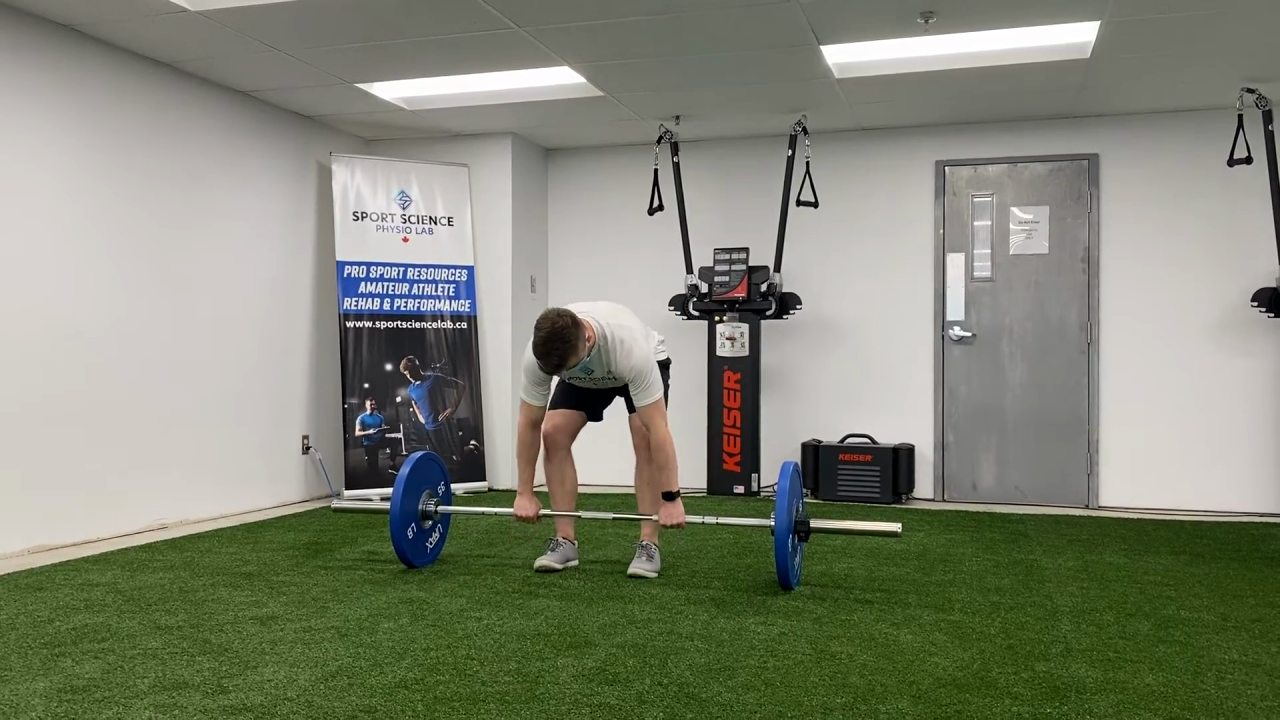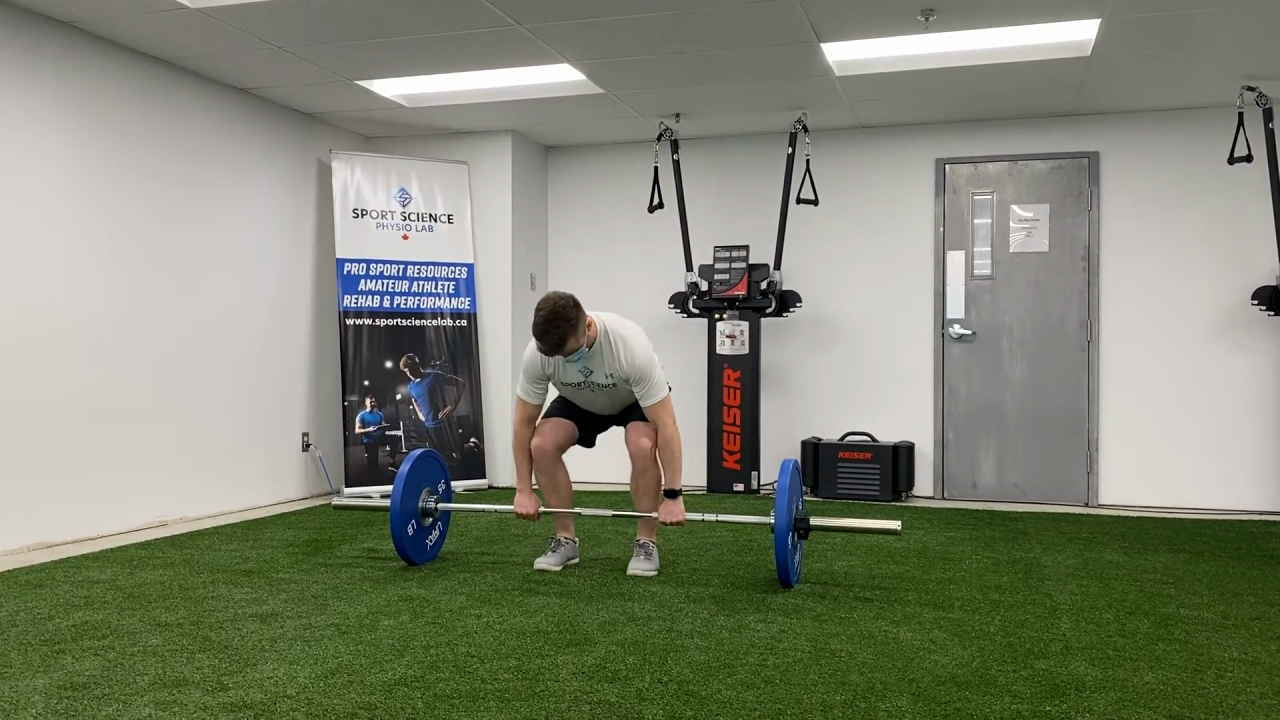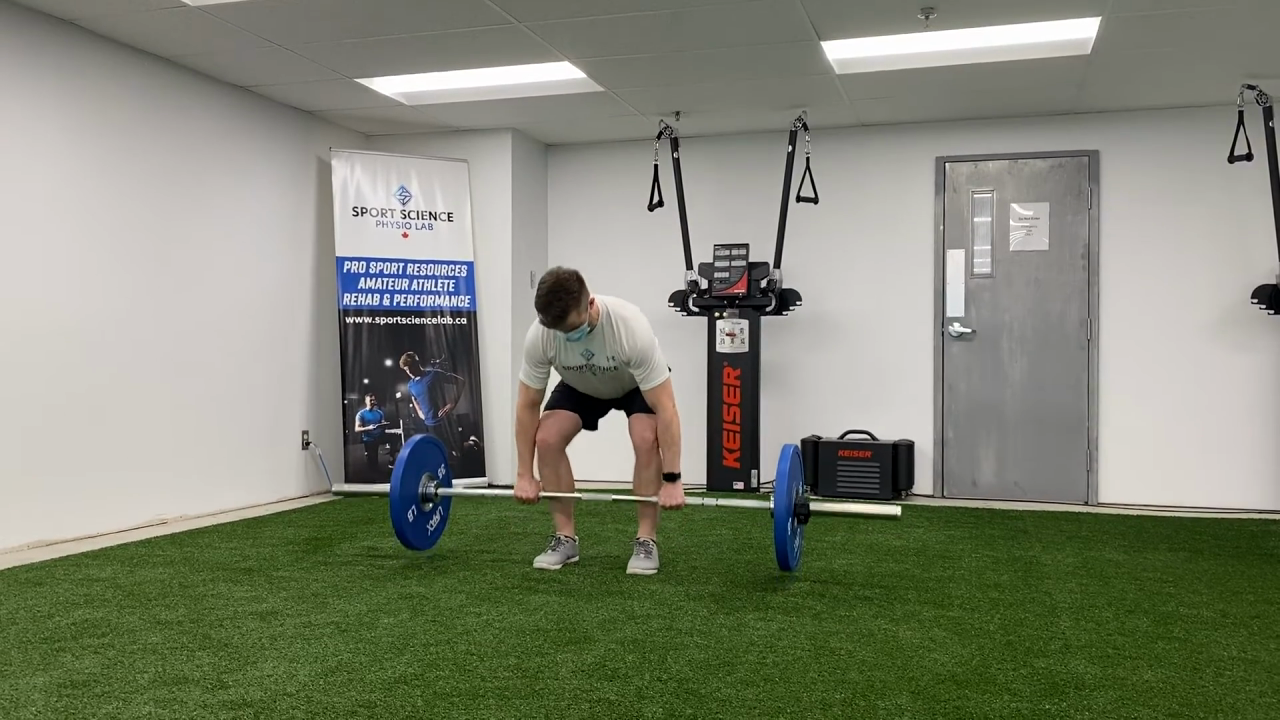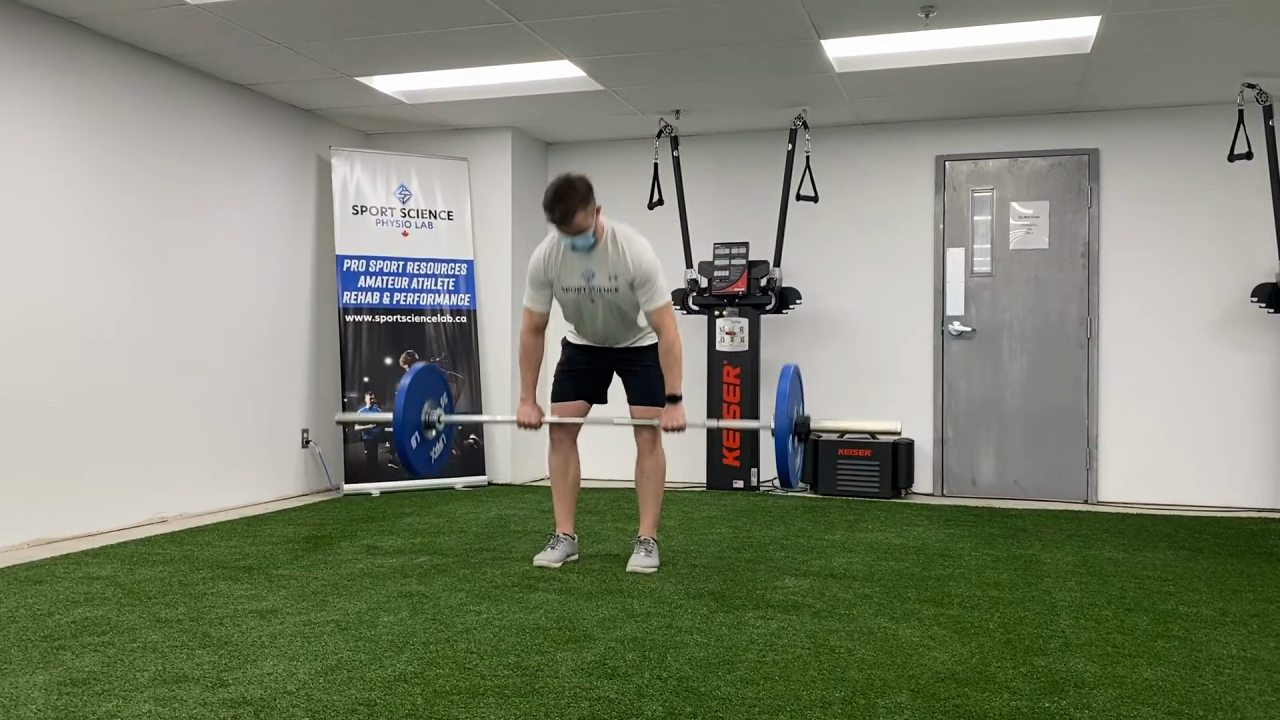
dt=0.3s
person 1, frame 1
left shoulder: (630, 346)
right shoulder: (538, 353)
left elbow: (657, 427)
right elbow: (529, 423)
left wrist: (671, 498)
right wrist: (524, 492)
left hip: (648, 362)
right hip: (586, 379)
left knee: (644, 438)
right knee: (554, 434)
left ankle: (648, 543)
right ankle: (565, 540)
person 1, frame 2
left shoulder: (630, 346)
right shoulder: (537, 353)
left elbow: (666, 426)
right elbow: (524, 422)
left wrist: (672, 496)
right wrist: (523, 490)
left hip: (635, 401)
right hip: (580, 403)
left knee: (642, 448)
right knee: (542, 446)
left ankle: (646, 543)
right ankle: (565, 539)
person 1, frame 3
left shoulder: (631, 328)
right shoulder: (540, 336)
left elbow: (665, 408)
right elbow: (527, 405)
left wrist: (672, 480)
right wrist: (524, 476)
left hip: (636, 386)
right hip: (581, 387)
left knee: (646, 439)
right knee: (546, 438)
left ankle: (645, 541)
right ankle: (565, 538)
person 1, frame 4
left shoulder: (634, 251)
right shoulder: (545, 258)
left elbow: (666, 331)
right elbow: (533, 330)
left wrist: (673, 401)
right wrist: (527, 398)
left hip: (638, 343)
right hip: (583, 344)
left knee: (646, 432)
right knee: (561, 431)
left ankle: (647, 539)
right ankle: (564, 536)
